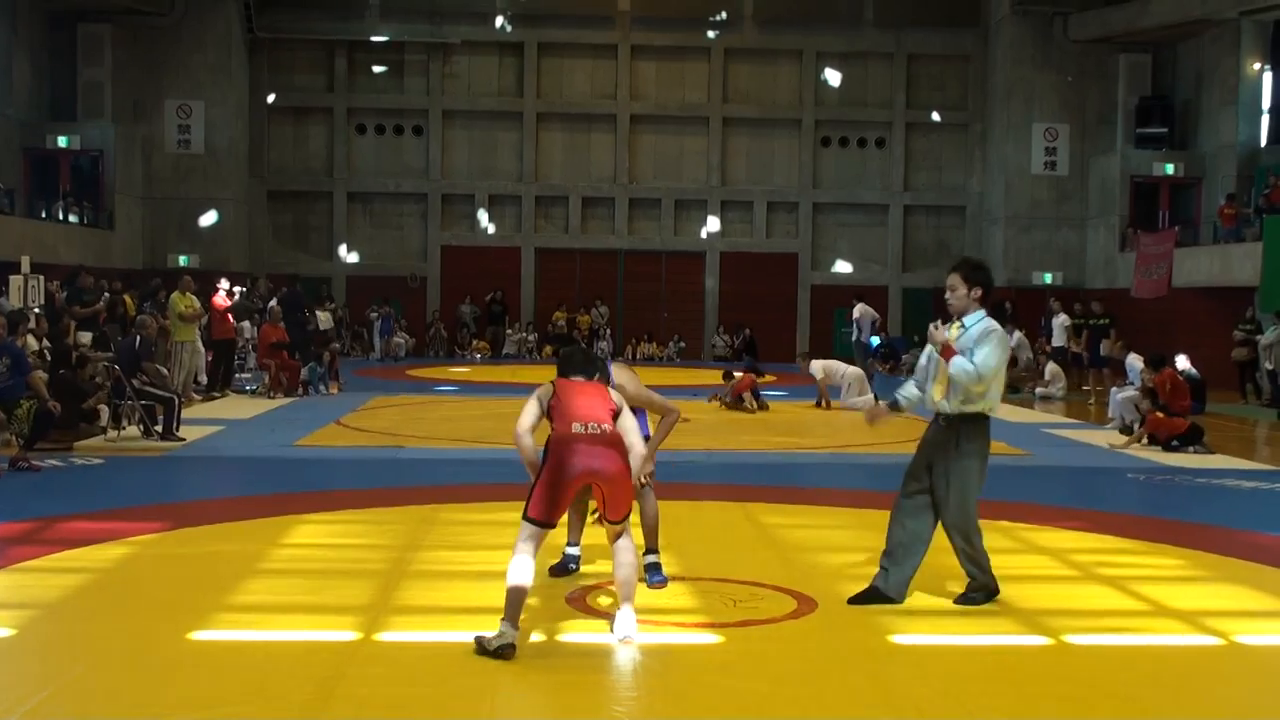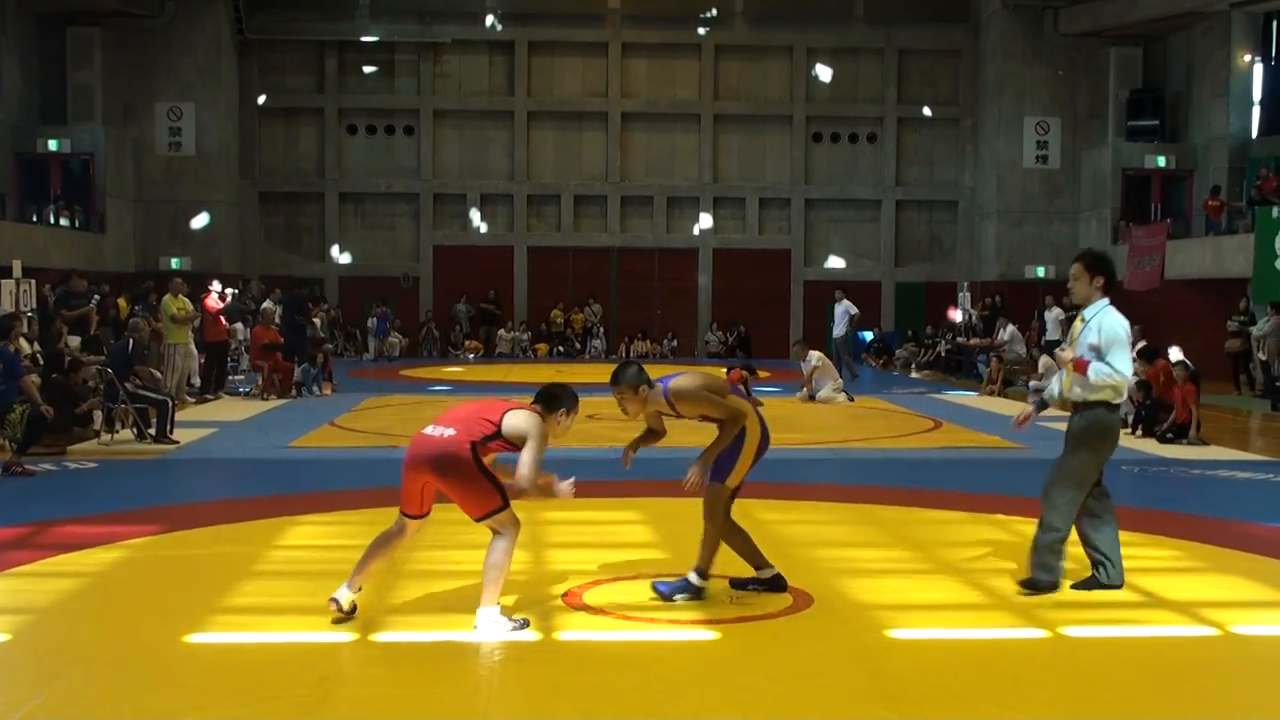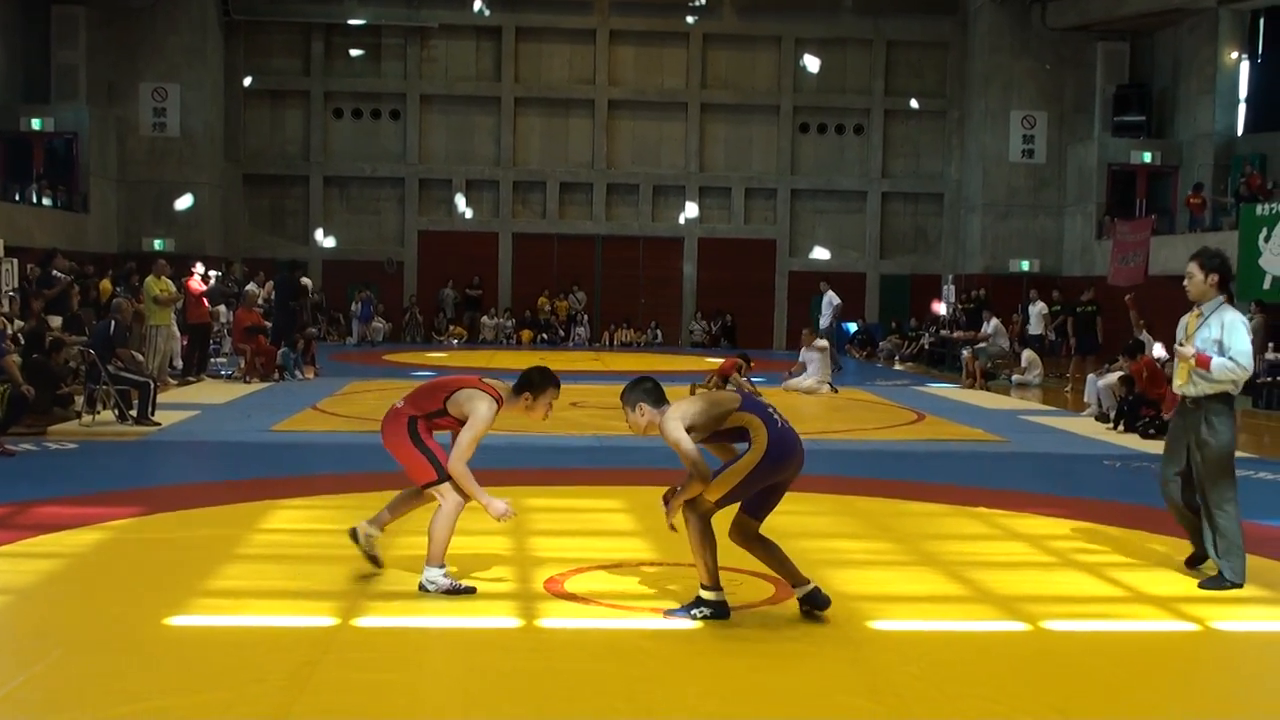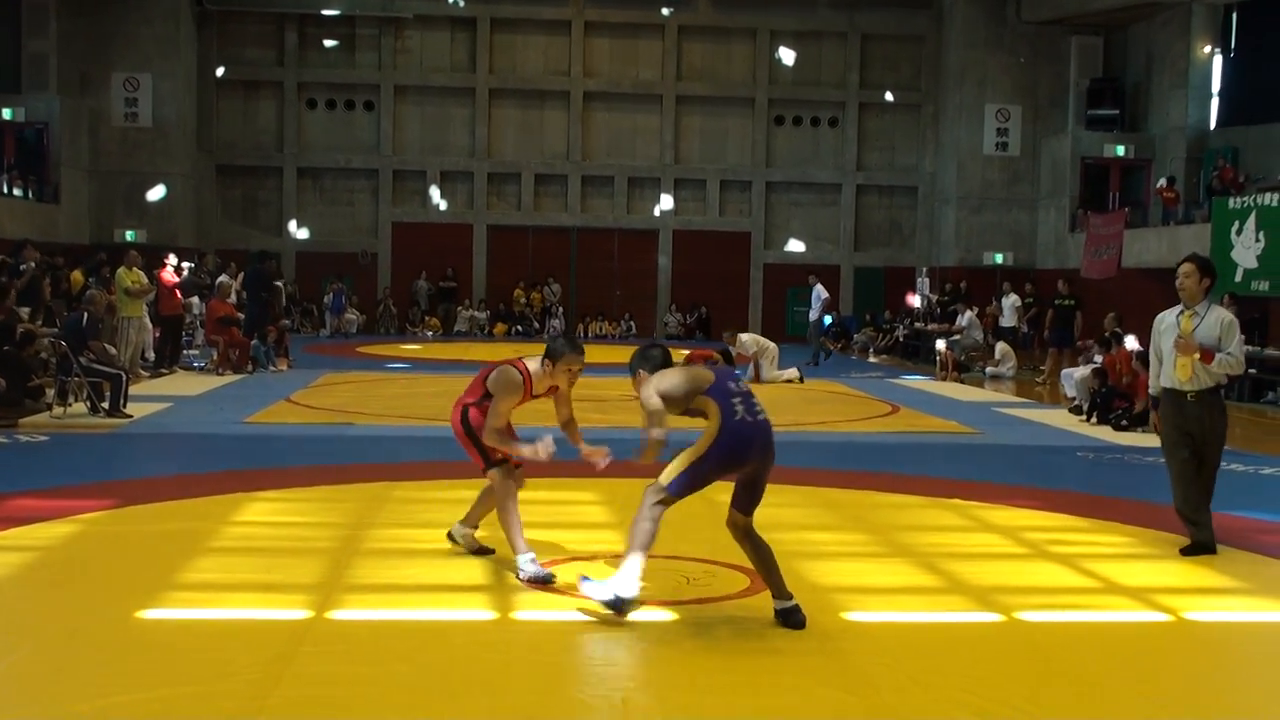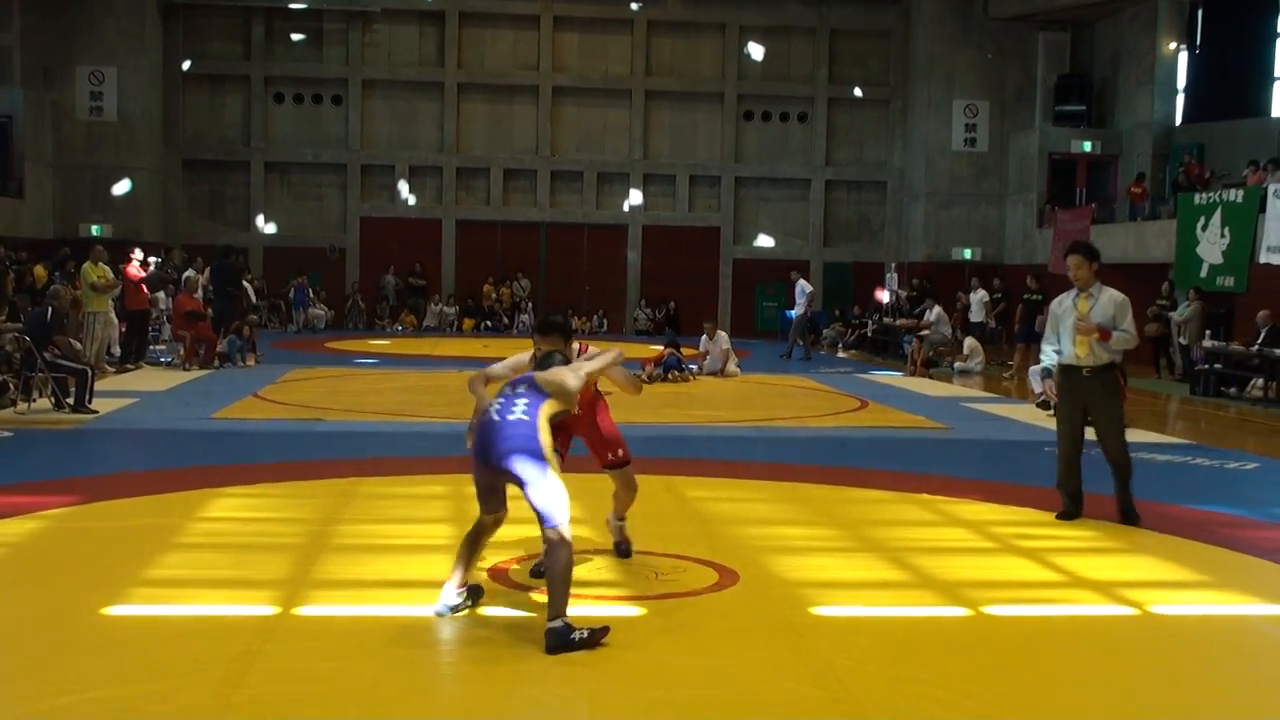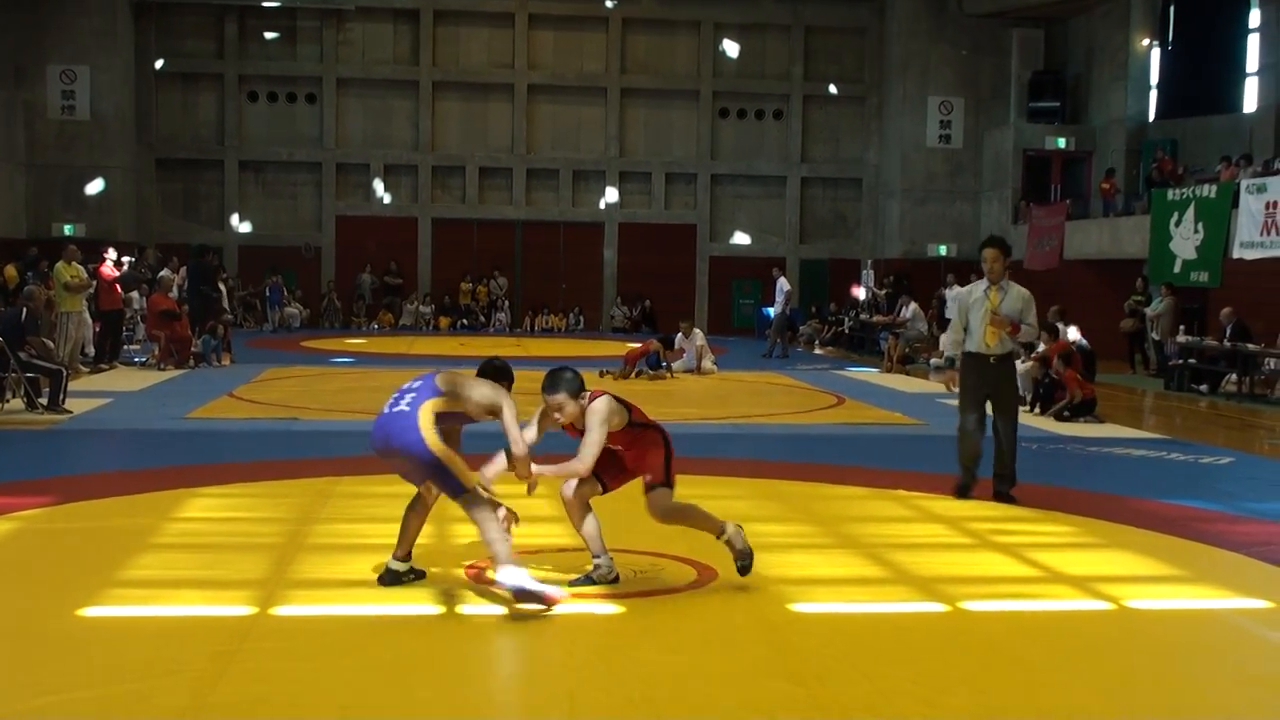
dt=0.7s
person 1, frame 1
left shoulder: (993, 334)
right shoulder: (946, 335)
left elbow: (977, 379)
right elbow: (922, 380)
left wrist: (945, 349)
right wrist: (891, 404)
left hip: (969, 431)
right hip: (939, 427)
left knee: (958, 515)
right knee: (911, 505)
left ankle: (982, 584)
right ankle: (889, 583)
person 1, frame 2
left shoulder: (1112, 323)
right shoulder: (1080, 322)
left elbow: (1120, 375)
right elbow: (1063, 372)
left wrist: (1077, 362)
right wrist: (1037, 404)
left hip: (1098, 418)
right hip: (1082, 416)
left knee: (1058, 493)
right knee: (1090, 497)
left ankle: (1046, 571)
right ankle: (1107, 571)
person 1, frame 3
left shoulder: (1231, 321)
right shoulder: (1186, 321)
left elbow: (1243, 369)
left wrist: (1198, 358)
left hip: (1214, 412)
right hip: (1185, 409)
left knee: (1218, 492)
right knee: (1173, 485)
left ankle: (1229, 570)
right ankle: (1203, 546)
person 1, frame 4
left shoulder: (1224, 320)
right shoulder: (1163, 320)
left elbow: (1237, 363)
left wrist: (1201, 353)
right wrist: (1154, 404)
left hip: (1208, 402)
right hip: (1173, 402)
left knee: (1206, 469)
right knee: (1181, 471)
left ankle: (1201, 531)
right ankle: (1200, 536)
person 1, frame 5
left shoulder: (1115, 300)
right shoulder: (1059, 304)
left elbow: (1131, 338)
right elbow: (1051, 344)
left wrist: (1098, 333)
right wrist: (1048, 375)
left hip: (1103, 377)
right hip: (1070, 378)
left knee: (1114, 442)
right knee: (1068, 445)
left ankle: (1125, 501)
right ankle: (1070, 501)
person 1, frame 6
left shoulder: (1021, 295)
right shoulder: (968, 293)
left elbow: (1032, 332)
right elbow: (955, 330)
left wrist: (1011, 327)
right wrist: (951, 365)
left hip: (1004, 365)
right hip: (974, 364)
left knee: (1006, 427)
right knee: (971, 423)
left ankle: (1004, 486)
right ankle: (966, 478)
person 2, frame 1
left shoulder: (628, 389)
left elbow: (673, 413)
left wrist: (648, 454)
left hip: (631, 413)
left knee: (642, 483)
left ankle: (652, 561)
right ankle: (572, 554)
person 2, frame 2
left shoulder: (679, 394)
right shoulder: (651, 405)
left elbow: (738, 415)
right elbow: (656, 432)
left wrist: (705, 460)
right wrist: (636, 443)
left hip: (749, 427)
right hip: (736, 428)
left knee: (713, 500)
right knee: (716, 512)
left ankle: (697, 580)
right ankle: (767, 576)
person 2, frame 3
left shoulder: (669, 422)
right shoulder: (691, 416)
left elbow: (702, 476)
right elbow: (732, 463)
left wrist: (677, 502)
right wrist: (685, 492)
left hip: (769, 445)
right hip: (790, 446)
left knee: (695, 510)
right knee: (741, 532)
left ankle: (711, 599)
right ankle: (808, 593)
person 2, frame 4
left shoulder: (653, 385)
right shoulder: (709, 375)
left elbow: (656, 434)
left wrist: (647, 455)
left hip: (730, 438)
right hip: (762, 442)
left knee: (654, 500)
right knee: (741, 526)
left ankle: (622, 588)
right ankle: (787, 606)
person 2, frame 5
left shoulder: (517, 382)
right shoulder: (569, 378)
left elbow: (473, 432)
right elbow: (615, 354)
left hip: (487, 447)
right hip: (526, 448)
left knee: (489, 520)
right knee: (558, 539)
left ankle: (453, 594)
right ankle: (557, 628)
person 2, frame 6
left shoulder: (462, 402)
right shoulder: (499, 396)
left elbow: (455, 470)
right elbow: (519, 450)
left wrist: (494, 500)
right wrist: (525, 472)
left hip: (384, 430)
right hip: (413, 427)
left knee: (430, 492)
right knee: (479, 506)
left ankle: (397, 566)
right ankle: (515, 579)
person 3, frame 1
left shoulder: (547, 390)
right shoulder: (612, 395)
left elbow: (523, 432)
right elbow: (639, 451)
left wrist: (539, 479)
right wrist: (621, 491)
left hip: (565, 452)
right hip: (611, 454)
left knee: (527, 545)
right knee: (620, 534)
left ankle: (507, 633)
right ankle: (626, 618)
person 3, frame 2
left shoulder: (507, 411)
right shoulder: (537, 425)
right elbow: (522, 487)
left wrist: (536, 481)
right wrist: (553, 491)
left hip: (419, 447)
right hip: (452, 451)
left knee: (405, 528)
right knee: (507, 528)
left ankle: (346, 593)
right ankle: (489, 614)
person 3, frame 3
left shoulder: (499, 390)
right shoulder: (486, 407)
right elbow: (455, 463)
right wrist: (488, 502)
left hip: (400, 421)
right hip: (407, 426)
left knee: (427, 490)
right knee: (453, 499)
left ankle: (368, 531)
right ankle: (433, 577)
person 3, frame 4
left shoulder: (560, 378)
right shoulder: (514, 380)
left elbow: (566, 420)
right elbow: (489, 435)
left wrist: (583, 448)
right wrist: (528, 451)
left hip: (496, 414)
right hip: (471, 415)
left knee: (501, 482)
right knee: (508, 481)
left ankle: (463, 532)
right ankle: (525, 563)
person 3, frame 5
left shoulder: (590, 357)
right shoulder: (528, 362)
left elbow: (635, 389)
right elbow: (477, 379)
left wrist: (608, 367)
right wrist: (484, 401)
left hip: (590, 412)
left knee: (627, 483)
left ankle: (617, 523)
person 3, frame 6
left shoulder: (598, 408)
right shoulder: (550, 411)
left elbow: (583, 467)
right elbow: (524, 440)
left wrist: (535, 469)
left hip: (650, 441)
right hip: (621, 449)
left knee: (660, 510)
right knee: (571, 493)
left ankle: (728, 533)
right ankle: (604, 567)
